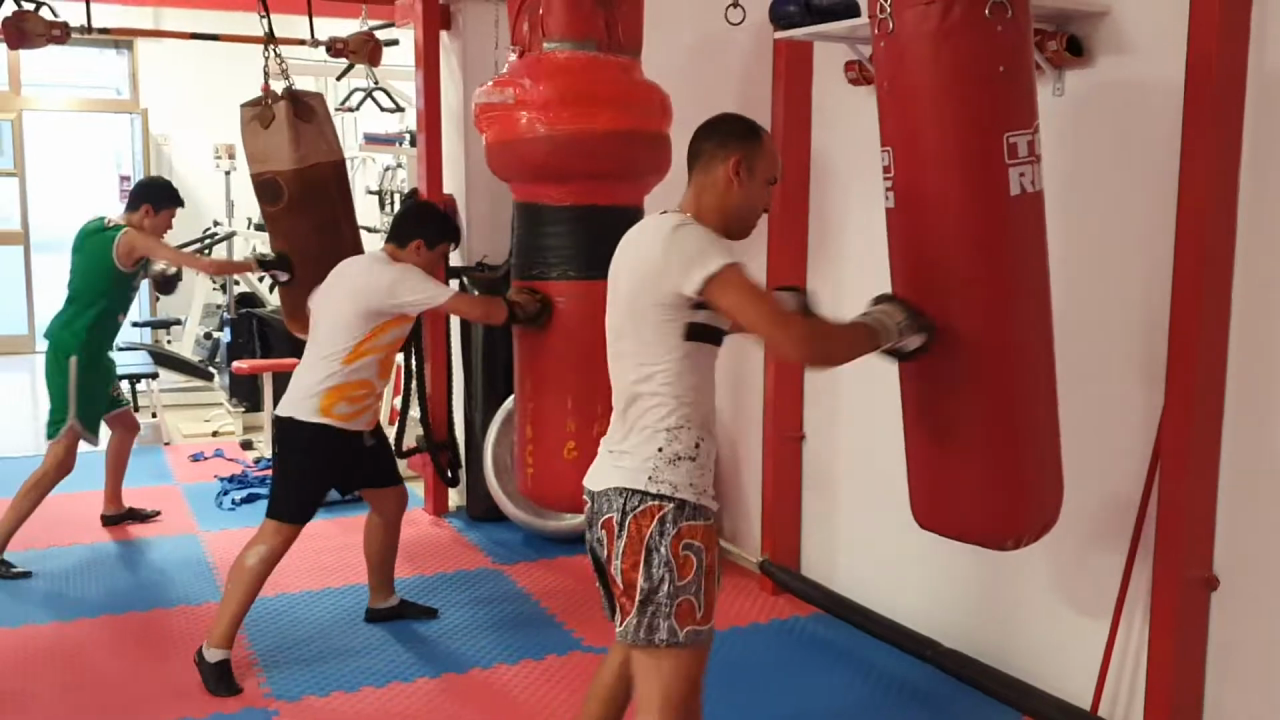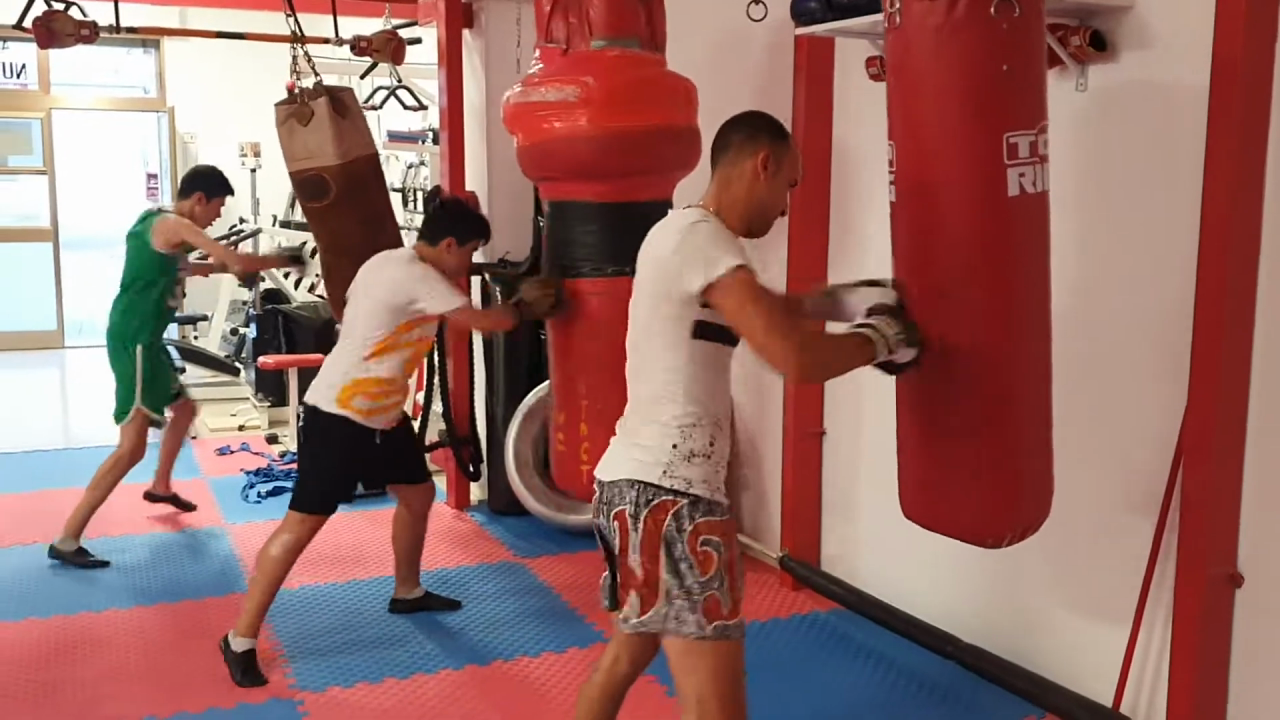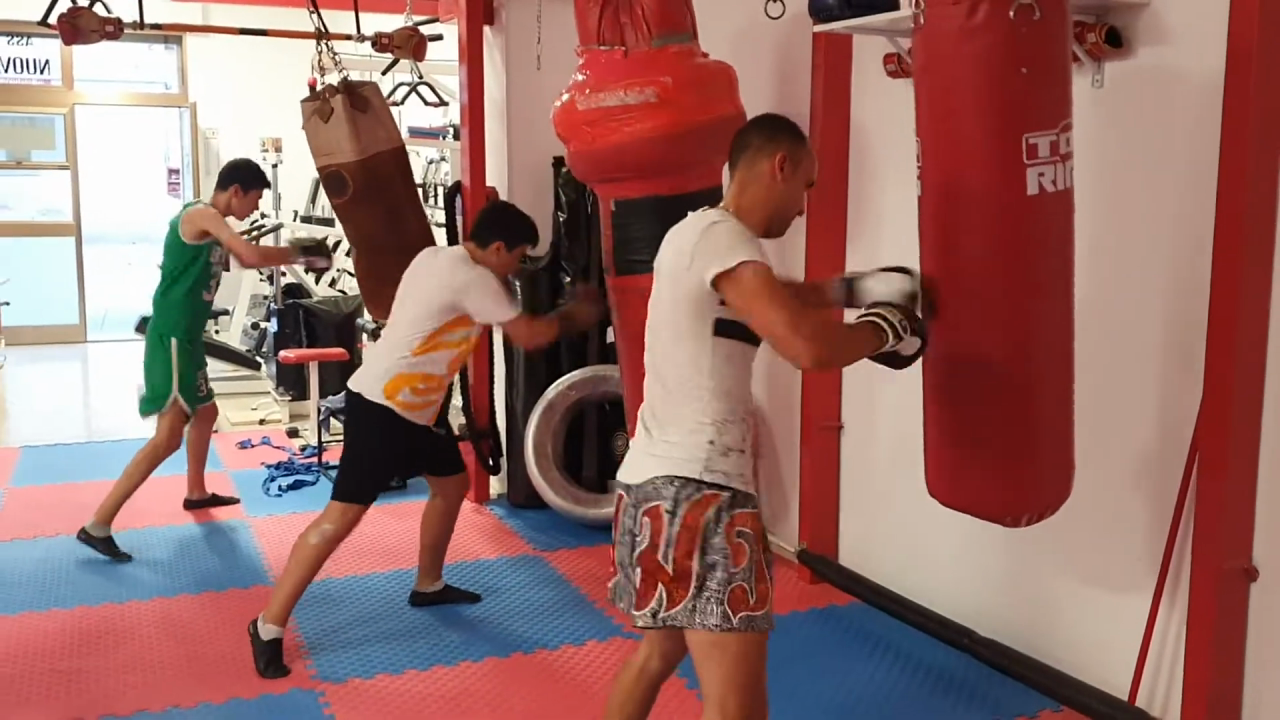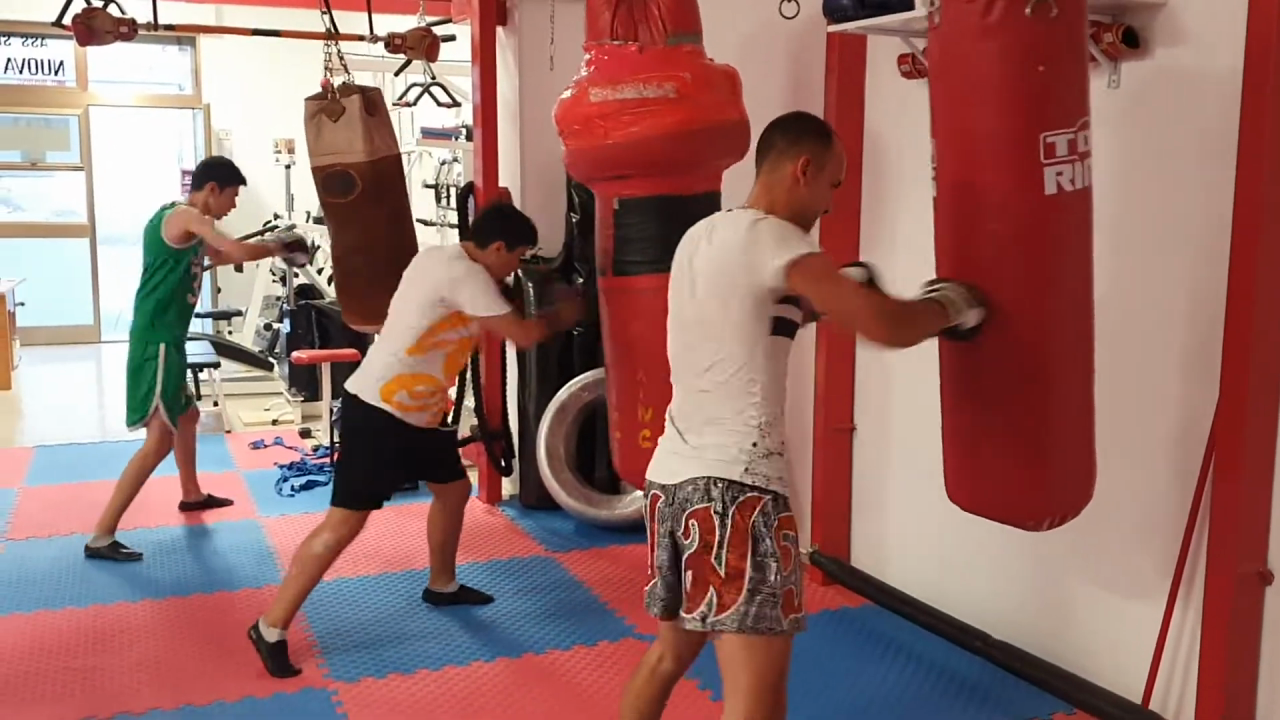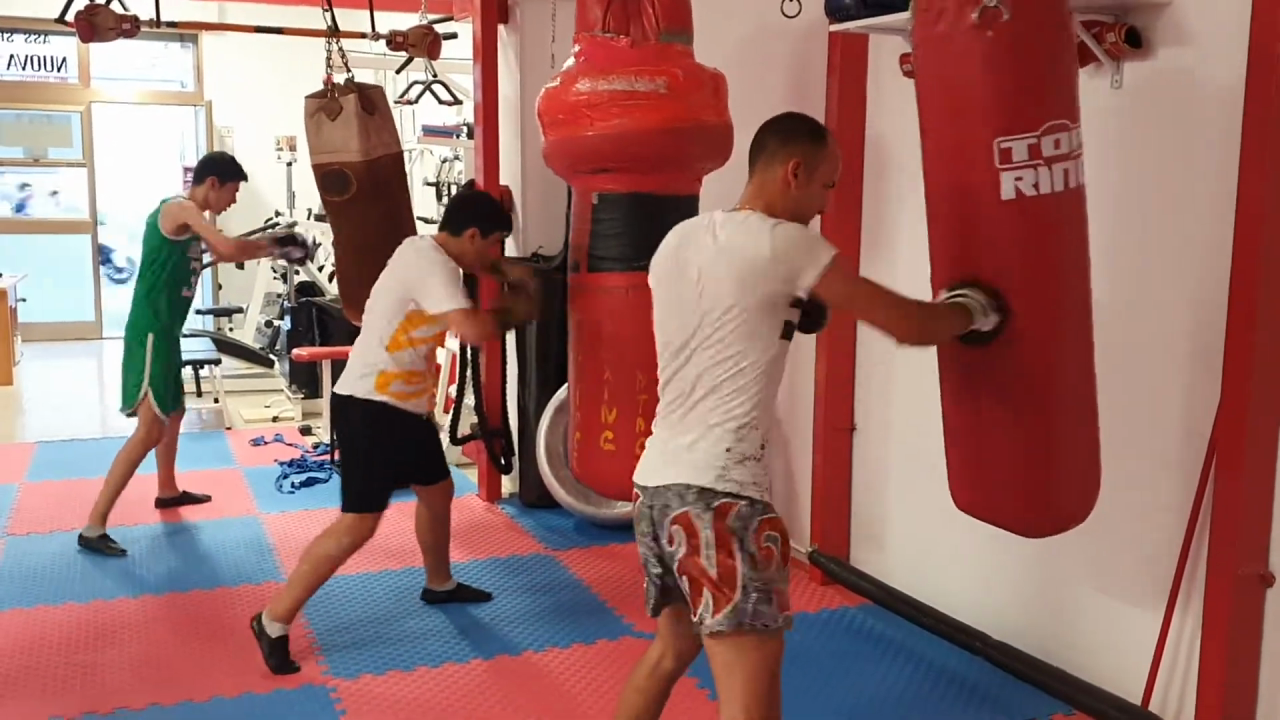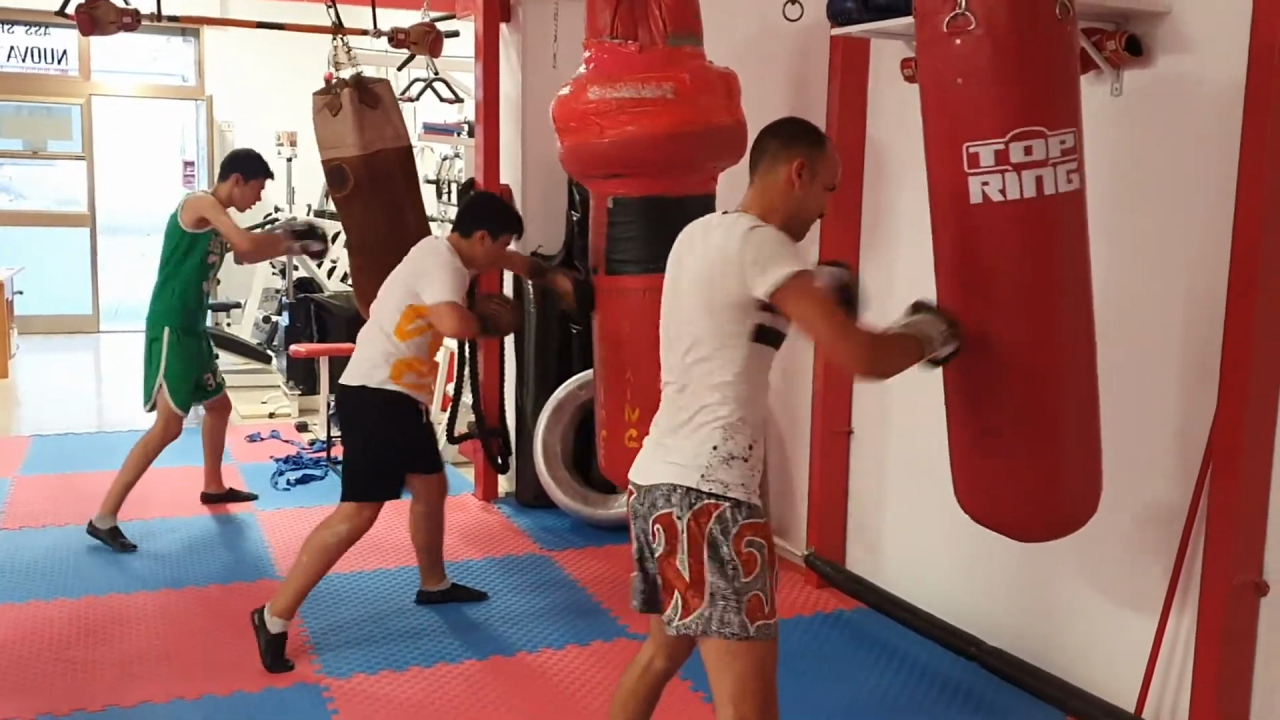
dt=0.7s
person 1, frame 1
left shoulder: (646, 239)
right shoulder: (686, 242)
right elbow: (800, 346)
left wrist: (775, 305)
right wrist: (885, 325)
left hip: (616, 485)
right hip: (656, 494)
left knee: (632, 660)
person 1, frame 2
left shoulder: (672, 233)
right shoulder: (705, 240)
left elbow: (761, 311)
right elbow: (795, 359)
right wrist: (878, 336)
left hip: (626, 475)
right hip: (669, 489)
left knee: (632, 644)
person 1, frame 3
left shoulder: (690, 232)
right shoulder: (724, 238)
left elbow: (779, 300)
right elbow: (810, 348)
left wrist: (860, 286)
right wrist: (889, 325)
left hip: (646, 477)
right hip: (697, 487)
left knee: (661, 648)
person 1, frame 4
left shoulder: (700, 237)
right shoulder: (764, 238)
right elbow: (883, 324)
left wrist: (828, 291)
right wrist: (954, 304)
left hip: (674, 478)
right hip: (732, 489)
left knee: (672, 648)
person 1, frame 5
left shoulder: (678, 241)
right shoulder: (780, 243)
right elbow: (906, 323)
left wrist: (800, 302)
right wrist: (970, 310)
left hip: (663, 479)
right hip: (719, 491)
left knee: (672, 648)
person 1, frame 6
left shoulder: (700, 235)
right shoulder: (760, 244)
right elbow: (859, 358)
left wrist: (824, 295)
right wrist: (927, 332)
left hip: (659, 478)
right hip: (705, 491)
left knee: (666, 648)
person 2, frame 1
left shoulder: (356, 269)
right shoulder: (397, 278)
right elbow: (476, 309)
right wrist: (519, 310)
left hip: (354, 420)
right hip: (312, 423)
left knee: (391, 500)
right knee: (277, 534)
left ankle: (382, 600)
right ankle: (215, 650)
person 2, frame 2
left shoulder: (390, 263)
right shoulder: (416, 276)
right elbow: (485, 323)
right wrist: (529, 303)
left hip: (381, 413)
right hip: (339, 413)
left knee: (417, 494)
right knee: (302, 526)
left ankle: (408, 592)
right ankle: (241, 640)
person 2, frame 3
left shoulder: (437, 259)
right shoulder: (474, 279)
right elbow: (528, 336)
right wrist: (574, 316)
left hip: (419, 407)
right hip: (383, 406)
left knee: (454, 484)
right knee: (343, 516)
left ankle: (428, 585)
right ankle: (269, 627)
person 2, frame 4
left shoulder: (440, 258)
right shoulder: (466, 275)
right elbow: (521, 335)
right wrist: (559, 318)
left hip: (420, 412)
right hip: (378, 411)
left knee: (454, 491)
right knee: (346, 521)
left ankle: (442, 584)
right ankle: (271, 628)
person 2, frame 5
left shoulder: (424, 249)
right shoulder: (434, 265)
right elbow: (474, 331)
left wrist: (512, 273)
right wrist: (514, 312)
left hip: (406, 406)
right hip: (369, 406)
left knee: (439, 491)
right knee: (357, 525)
left ankle: (440, 583)
right ankle: (274, 622)
person 2, frame 6
left shoulder: (449, 251)
right shoulder: (439, 259)
left elbow: (511, 263)
right elbow: (453, 324)
left wrist: (549, 276)
right wrist: (492, 320)
left hip: (399, 394)
right hip: (378, 396)
left knee: (430, 488)
right knee: (357, 512)
left ankle: (434, 584)
right ankle: (275, 618)
person 3, frame 1
left shoulder: (95, 229)
right shoulder: (133, 240)
right elbow: (207, 268)
left wrist: (149, 272)
right wrist: (264, 265)
left hip: (88, 350)
right hip: (75, 353)
left knee: (126, 426)
right knee: (60, 460)
left ankle: (114, 507)
person 3, frame 2
left shoulder: (158, 219)
right shoulder: (175, 226)
right elbow: (236, 263)
left wrist: (208, 267)
right wrist: (288, 259)
left hip: (147, 340)
right hip: (134, 343)
left knee: (184, 410)
right knee: (132, 445)
left ankle: (160, 487)
right ankle: (66, 541)
person 3, frame 3
left shoulder: (216, 223)
right shoulder: (202, 214)
left elbow: (243, 253)
right elbow: (251, 255)
left wrist: (303, 248)
right wrist: (304, 255)
left hip: (187, 334)
right hip: (171, 336)
left knee: (206, 412)
right knee: (168, 436)
left ankle: (196, 491)
right ankle: (97, 525)
person 3, frame 4
left shoulder: (176, 215)
right shoulder: (185, 217)
left elbow: (208, 256)
right elbow: (240, 253)
right wrist: (283, 247)
left hip: (166, 338)
right hip: (157, 341)
left knee: (187, 417)
right knee: (159, 442)
left ankle: (192, 494)
right ankle: (101, 537)
person 3, frame 5
left shoulder: (192, 214)
right shoulder: (182, 209)
left elbow: (223, 247)
right elbow: (228, 249)
left wrist: (275, 242)
right wrist: (275, 245)
left hip: (165, 329)
right hip: (150, 330)
left knee: (173, 413)
right knee: (150, 429)
left ankle: (168, 490)
right ankle: (93, 526)
person 3, frame 6
left shoulder: (212, 209)
right shoulder: (201, 204)
left elbow: (244, 254)
right elbow: (249, 243)
left wrist: (285, 236)
right wrist: (293, 238)
left hip: (192, 326)
right hip: (172, 326)
left knee: (219, 407)
right knee: (167, 425)
left ankle: (213, 487)
right ankle: (102, 518)
